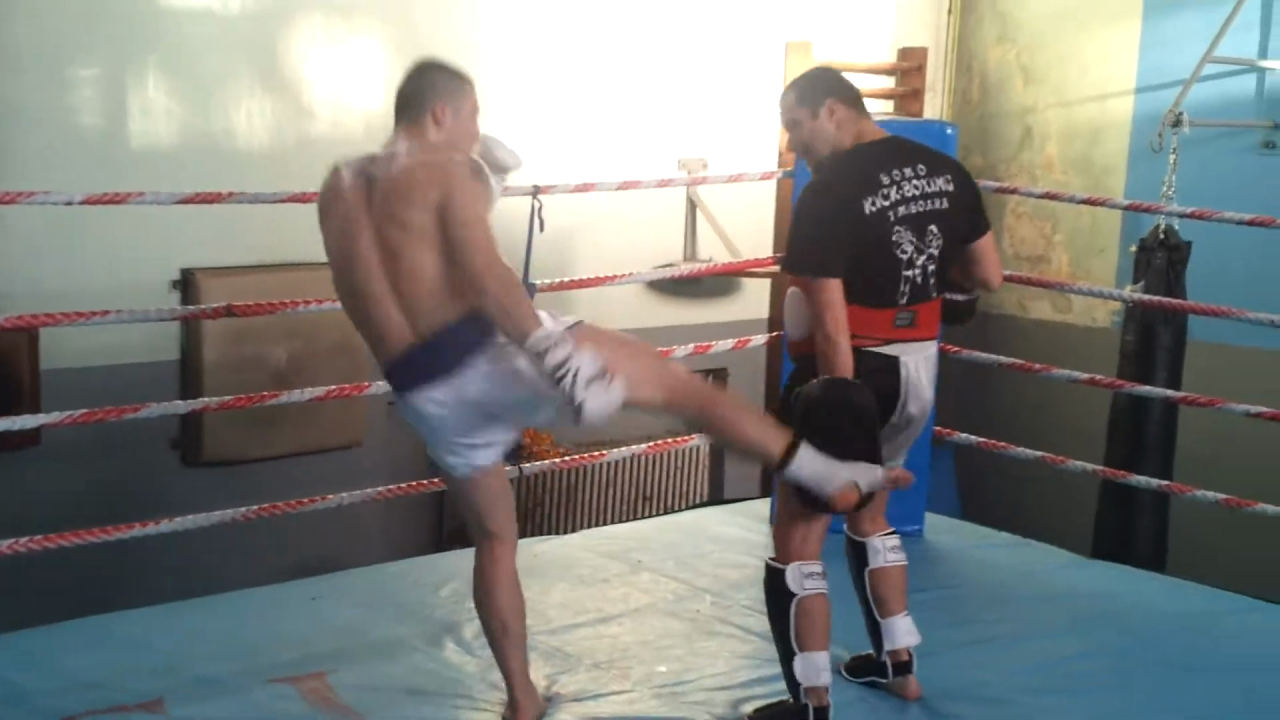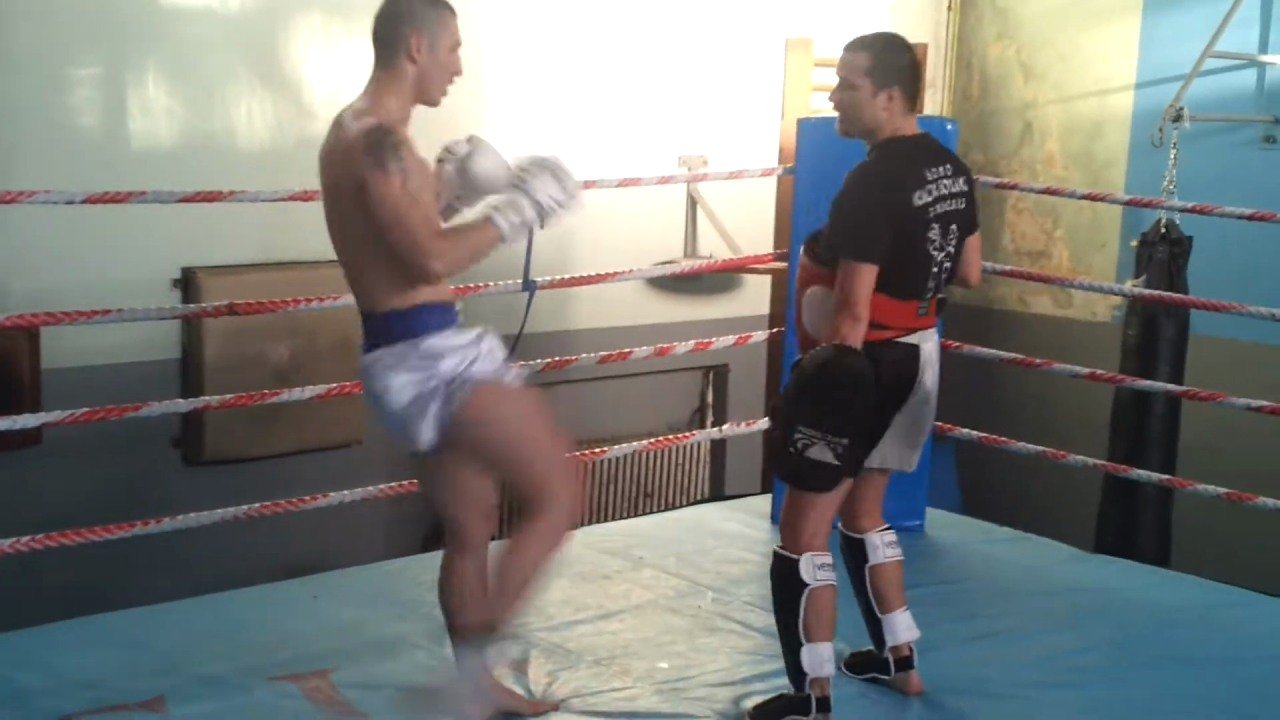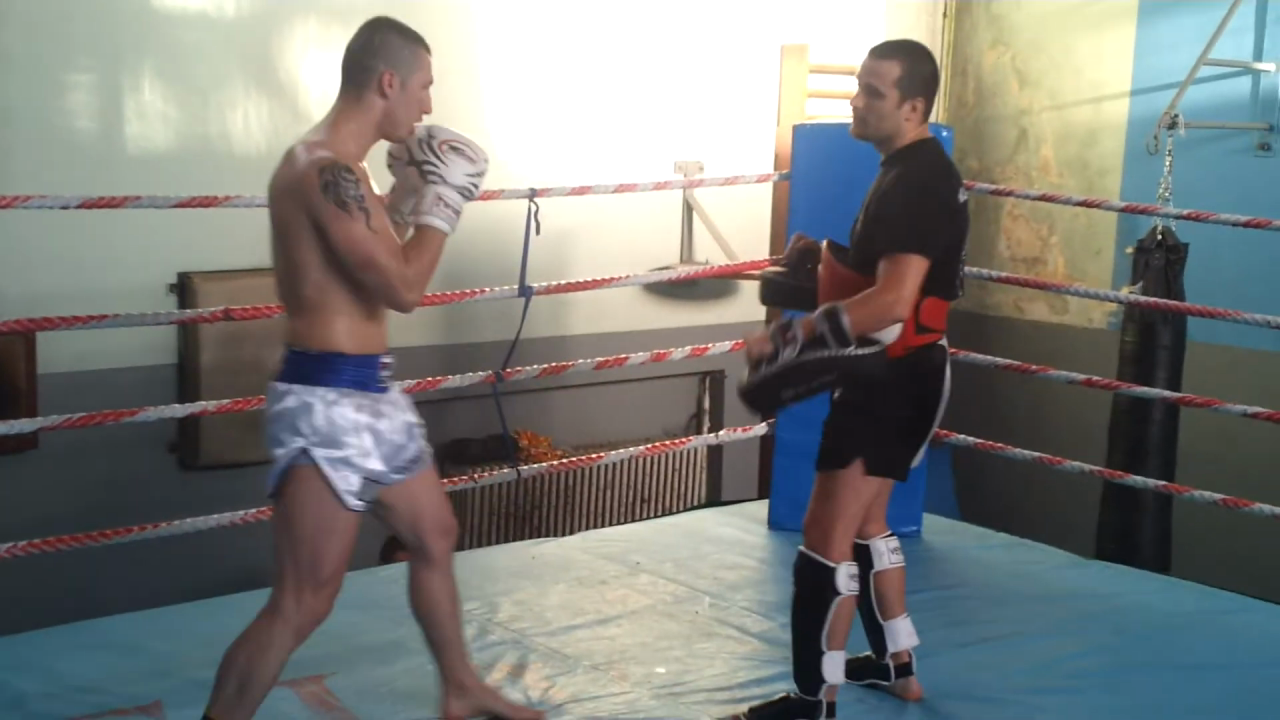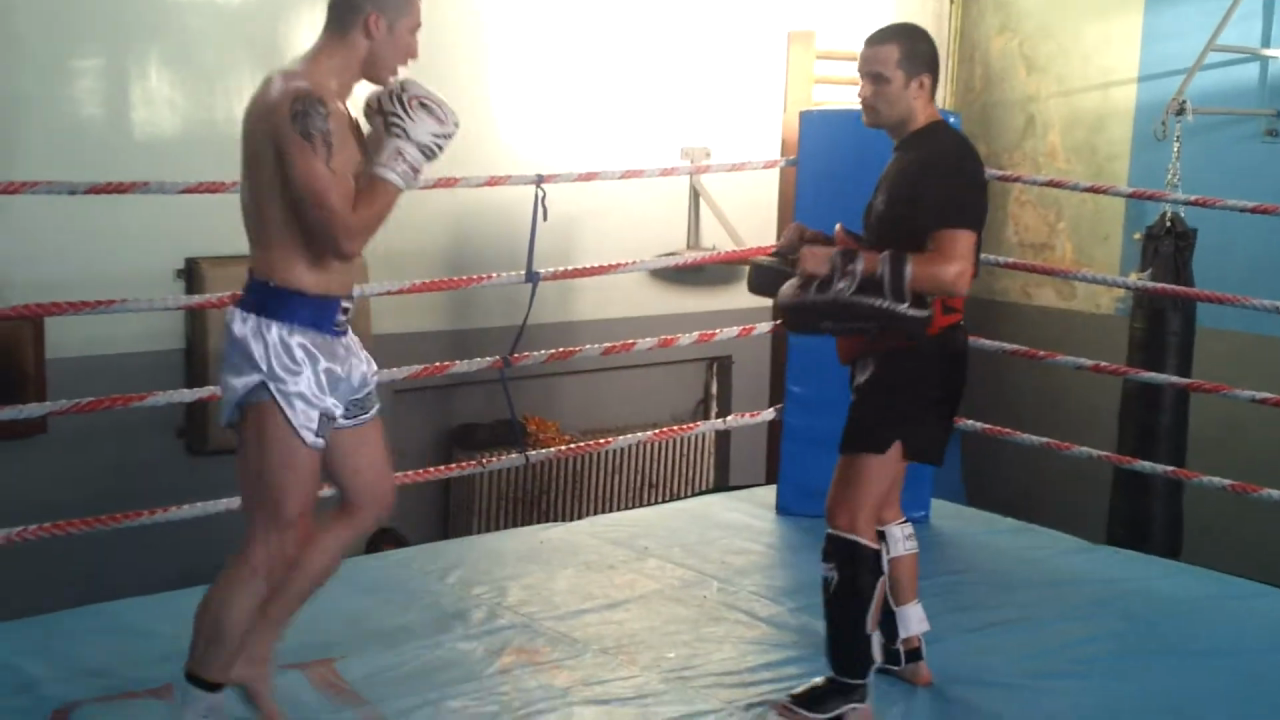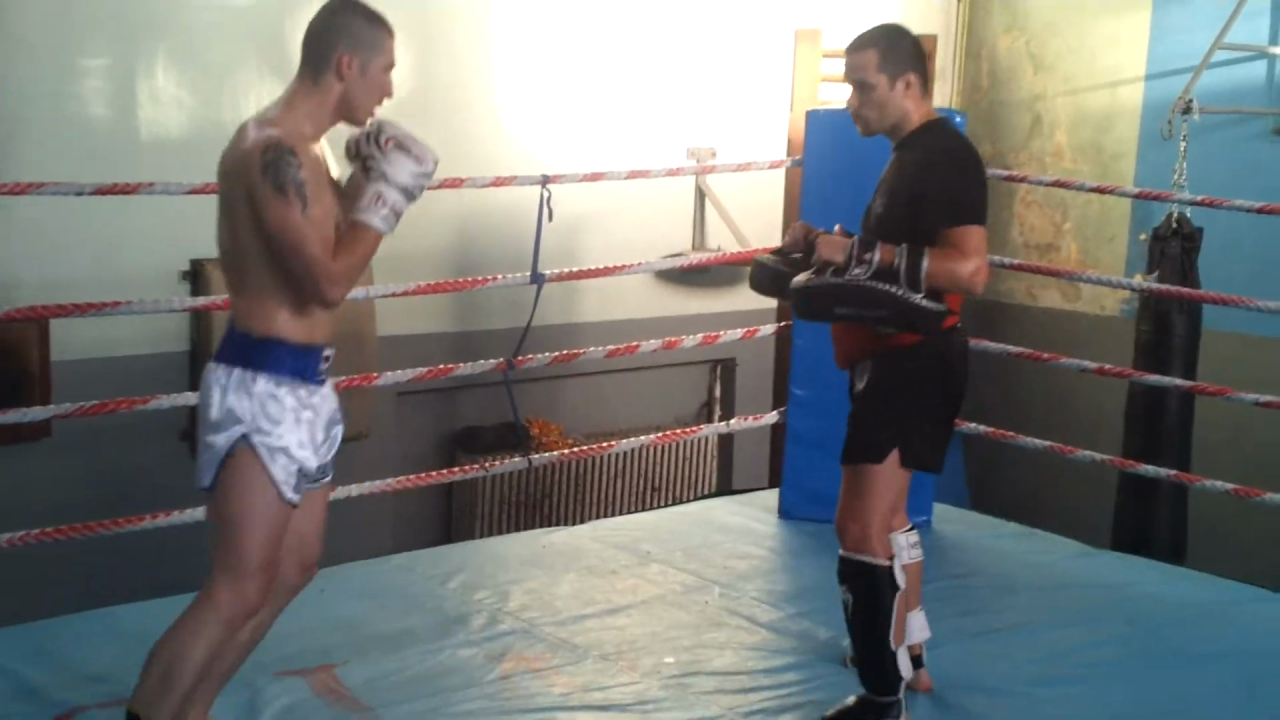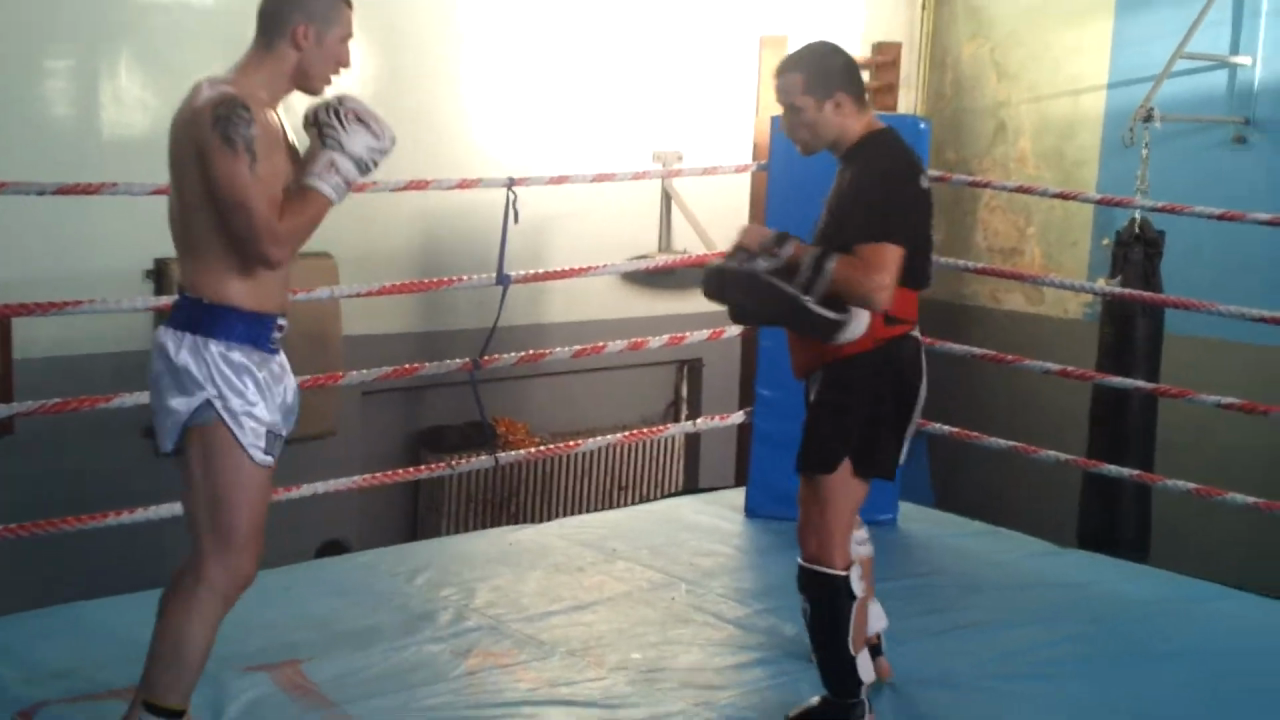
dt=0.2s
person 1, frame 1
left shoulder: (337, 185)
right shoulder: (453, 168)
right elbow: (485, 271)
right wrist: (555, 349)
left hip: (425, 396)
right hip: (481, 358)
left knee: (496, 539)
right knee: (684, 388)
right ankle: (820, 473)
person 1, frame 2
left shoulder: (357, 134)
right shoulder: (379, 136)
right elbow: (430, 259)
left wrist: (455, 182)
right wrist: (519, 207)
left hip: (408, 354)
right hip: (428, 349)
left knee: (471, 532)
right knee: (558, 497)
person 1, frame 3
left shoulder: (330, 163)
right shoulder: (329, 171)
right elbow: (402, 288)
left wrist: (407, 193)
right wrist: (446, 197)
left hip: (364, 393)
right hip: (328, 402)
left knee: (436, 539)
right knee: (303, 601)
person 1, frame 4
left shoulder: (320, 100)
right shoulder: (303, 103)
right elbow: (344, 236)
left wrist: (384, 144)
right wrist: (406, 152)
left hip: (324, 335)
right hip: (287, 337)
left knee: (368, 502)
right knee: (276, 541)
left ankle: (250, 657)
person 1, frame 5
left shoulder: (294, 150)
right shoulder: (275, 153)
right elbow: (329, 285)
left wrist: (365, 186)
right wrist: (390, 195)
left hip: (299, 381)
right hip: (264, 387)
left knee: (292, 568)
right knee: (236, 592)
person 1, frame 6
left shoulder: (254, 113)
right shoulder: (225, 110)
left elbow: (270, 223)
right elbow: (271, 244)
left wrist: (324, 156)
right wrist: (341, 163)
left hip: (247, 350)
right hip: (218, 350)
left knee: (224, 554)
right knee: (227, 564)
person 2, frame 1
left shoulder: (827, 194)
right shoulder: (946, 172)
left elbow: (829, 315)
right elbow: (988, 277)
left wrist: (844, 401)
left hip: (852, 373)
right hip: (915, 367)
left knee: (795, 540)
right knee: (868, 515)
right ankle: (898, 663)
person 2, frame 2
left shoulder: (872, 182)
right shoulder: (949, 168)
left elbow: (852, 304)
right elbow: (967, 273)
left wrist: (828, 392)
left hip: (868, 363)
right hip: (917, 358)
left knee: (803, 529)
right knee: (862, 510)
right ankle: (898, 658)
person 2, frame 3
left shoulder: (915, 181)
right shoulder: (921, 171)
left elbow: (894, 300)
left wrist: (792, 336)
right wrist: (827, 254)
left hip: (893, 373)
right hip: (905, 368)
left knee: (827, 536)
right knee: (866, 519)
right ankle: (897, 664)
person 2, frame 4
left shoulder: (944, 159)
right shoulder: (911, 155)
left elbow: (950, 271)
left wrist: (838, 266)
right wrist: (829, 242)
left hip: (916, 358)
right hip: (894, 354)
left knee: (849, 515)
right knee: (881, 505)
right ankle: (907, 648)
person 2, frame 5
left shoulder: (945, 157)
right shoulder: (910, 155)
left elbow: (968, 269)
left wrist: (856, 253)
right wrist: (827, 242)
left hip: (912, 362)
right hip: (892, 358)
left knee: (860, 532)
right knee: (887, 513)
right ankle: (908, 653)
person 2, frame 6
left shoulder: (882, 170)
right shoulder: (867, 162)
left elbow: (873, 284)
left wrist: (781, 251)
right wrist: (782, 258)
left hip: (869, 371)
right hip: (856, 367)
left knee: (821, 540)
right knee: (835, 515)
right ankle: (867, 645)
